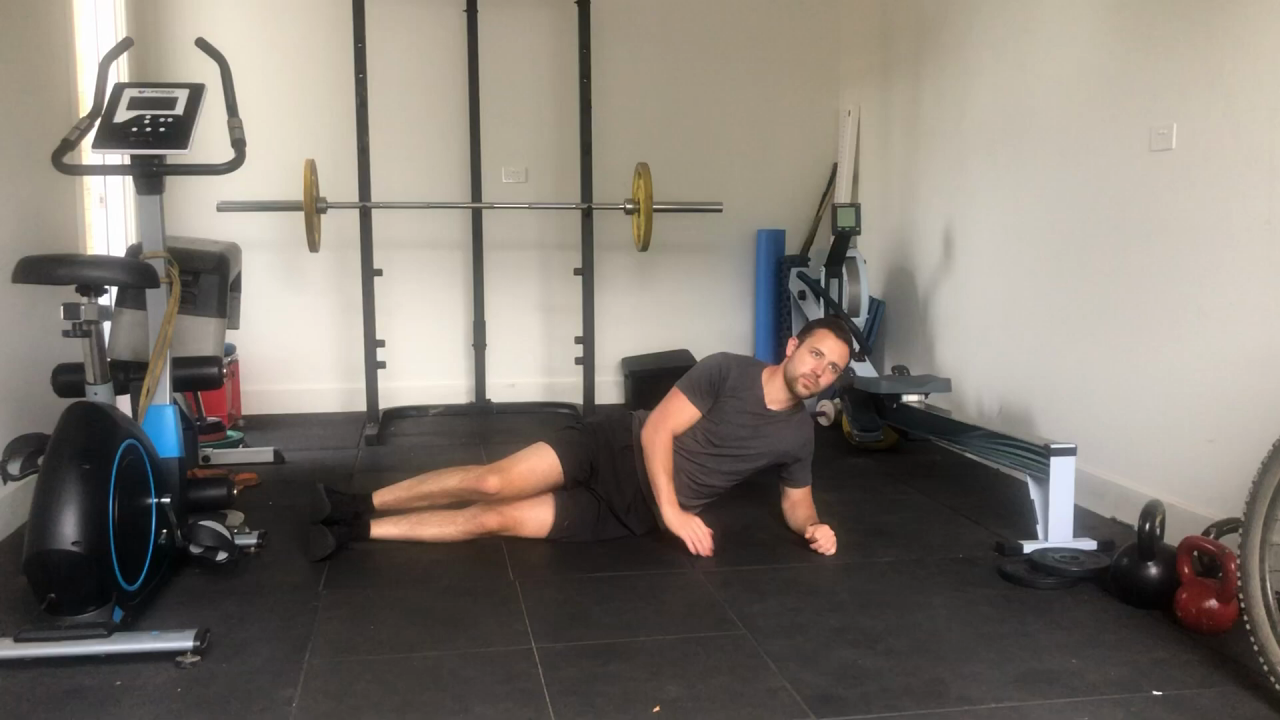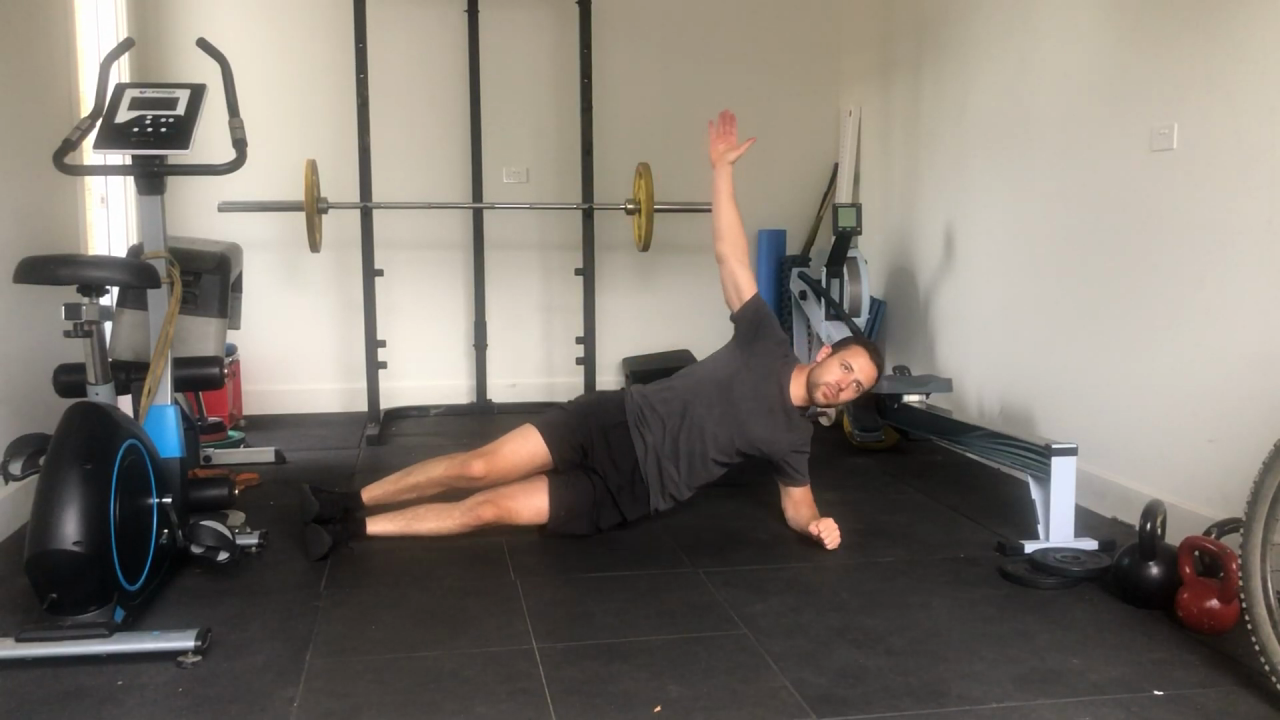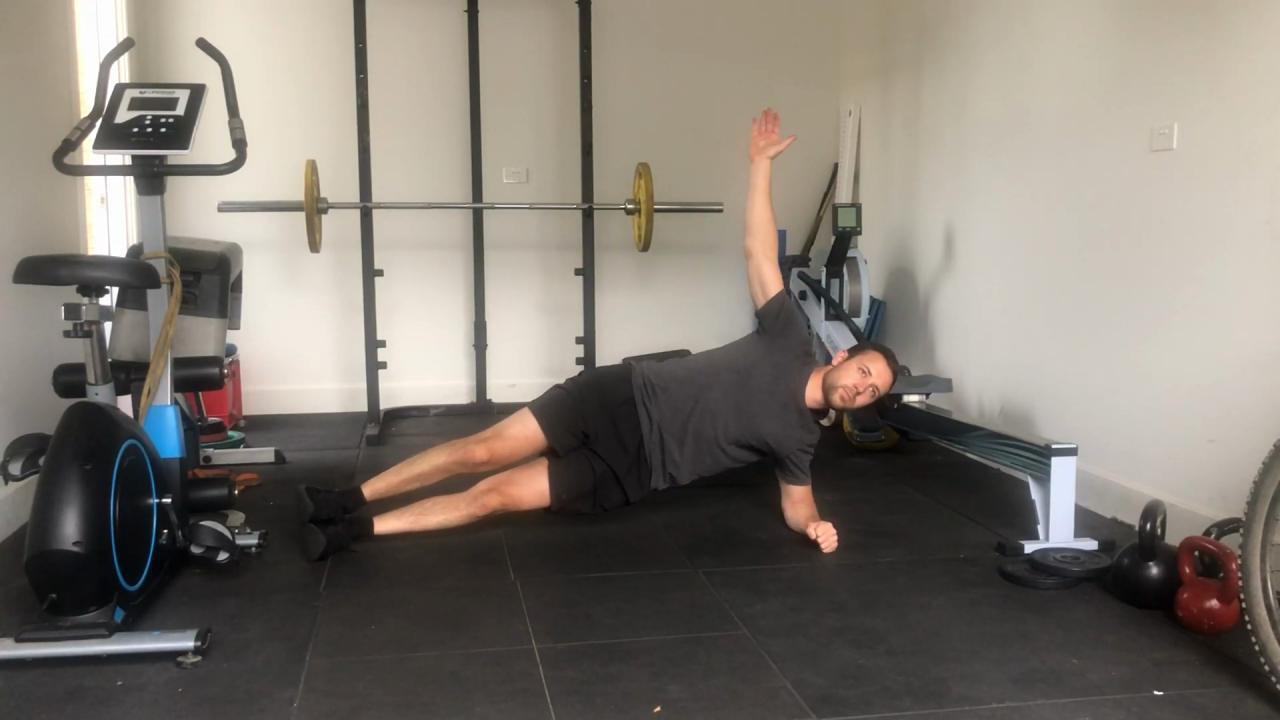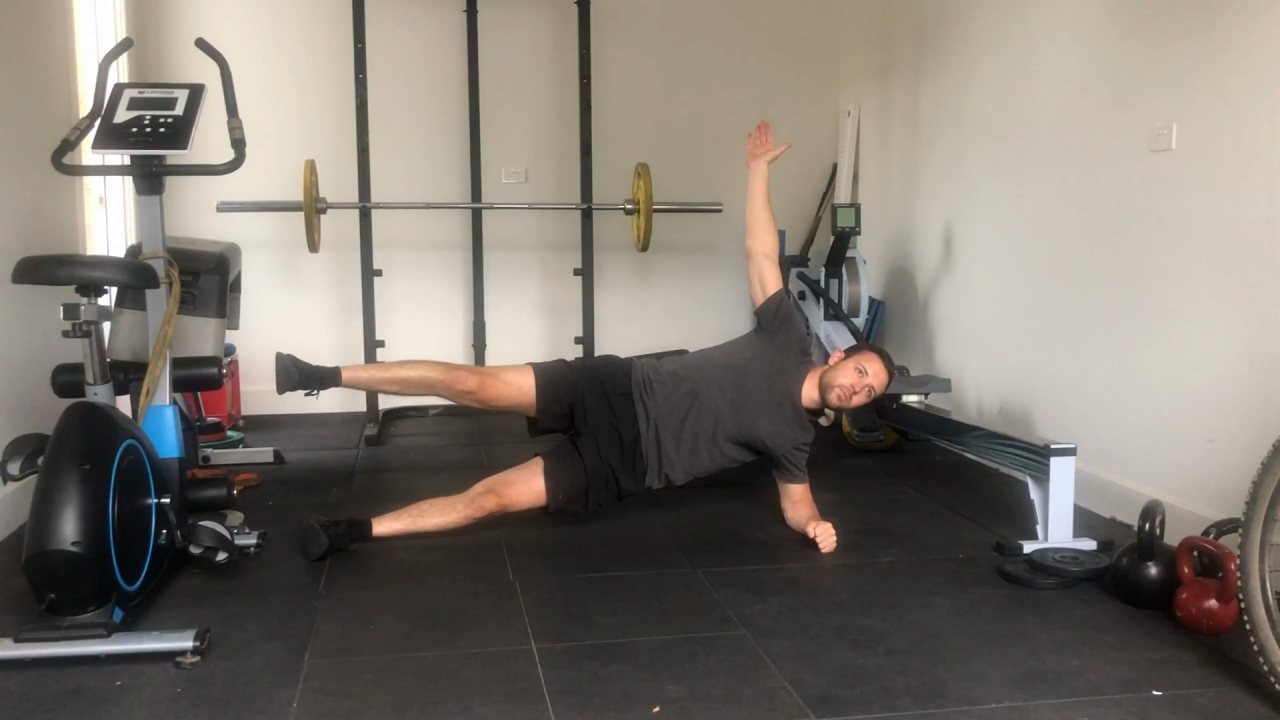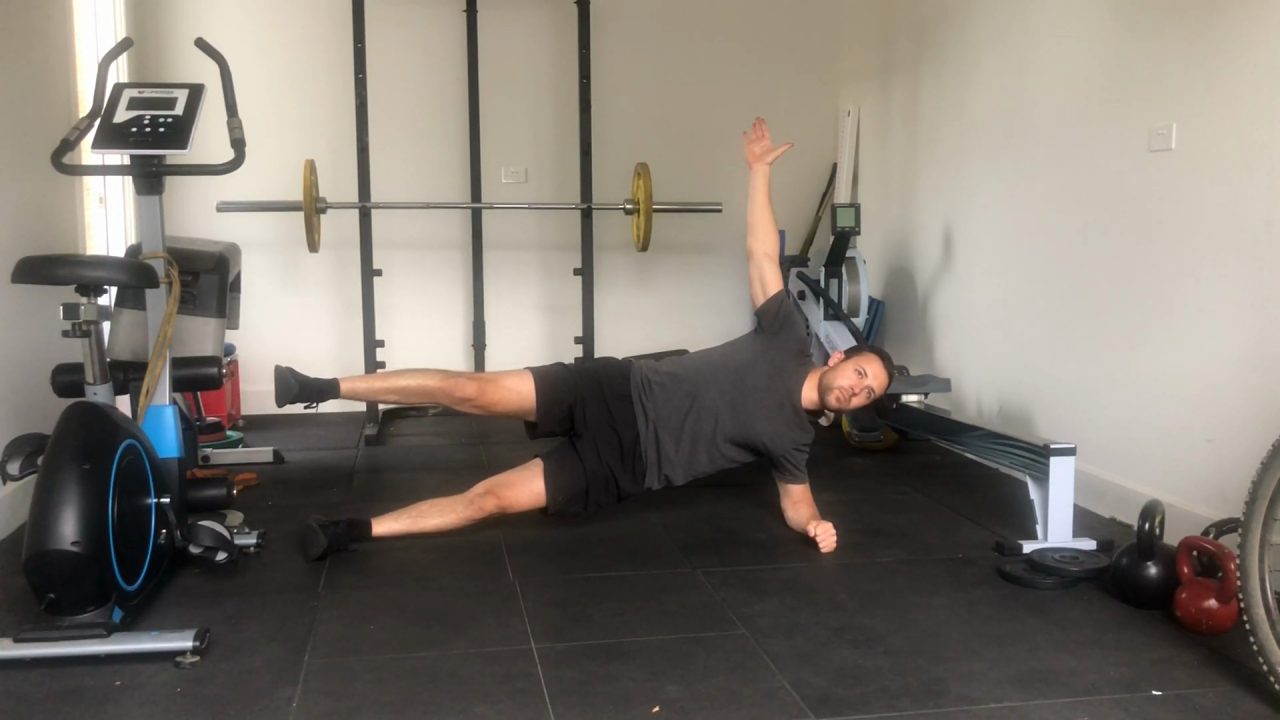
dt=1s
person 1, frame 1
left shoulder: (798, 434)
right shoulder: (729, 371)
left elbow: (796, 499)
right elbow: (658, 429)
left wrist: (813, 527)
right wrist: (672, 510)
left hip: (631, 515)
right hip: (618, 445)
left knee: (495, 519)
right knee: (495, 483)
left ankle: (361, 530)
right ankle: (361, 506)
person 1, frame 2
left shoulder: (792, 435)
right shoulder: (767, 345)
left elbow: (795, 500)
right elbow: (730, 256)
left wrist: (817, 526)
right wrist: (721, 166)
left hip: (630, 486)
right hip: (612, 422)
left knee: (491, 507)
right knee: (480, 468)
left ankle: (354, 529)
right ankle: (349, 504)
person 1, frame 3
left shoulder: (800, 434)
right shoulder: (790, 340)
left elbow: (796, 499)
right elbow: (759, 251)
left wrist: (816, 526)
right wrist: (760, 162)
left hip: (632, 463)
right hip: (621, 397)
left knee: (495, 496)
right knee: (485, 452)
left ankle: (358, 528)
right ankle: (351, 501)
person 1, frame 4
left shoulder: (793, 435)
right shoulder: (788, 339)
left elbow: (795, 499)
right elbow: (761, 253)
left wrist: (816, 525)
right wrist: (758, 168)
left hip: (624, 462)
right hip: (619, 392)
left knee: (489, 497)
right knee: (475, 384)
left ankle: (350, 531)
right ankle: (323, 376)
person 1, frame 5
left shoulder: (793, 435)
right shoulder: (787, 339)
left elbow: (795, 498)
right elbow: (763, 253)
left wrist: (816, 524)
right wrist: (759, 169)
left hip: (623, 463)
right hip: (617, 394)
left knee: (491, 497)
right knee: (473, 391)
left ankle: (353, 531)
right ankle: (321, 387)
